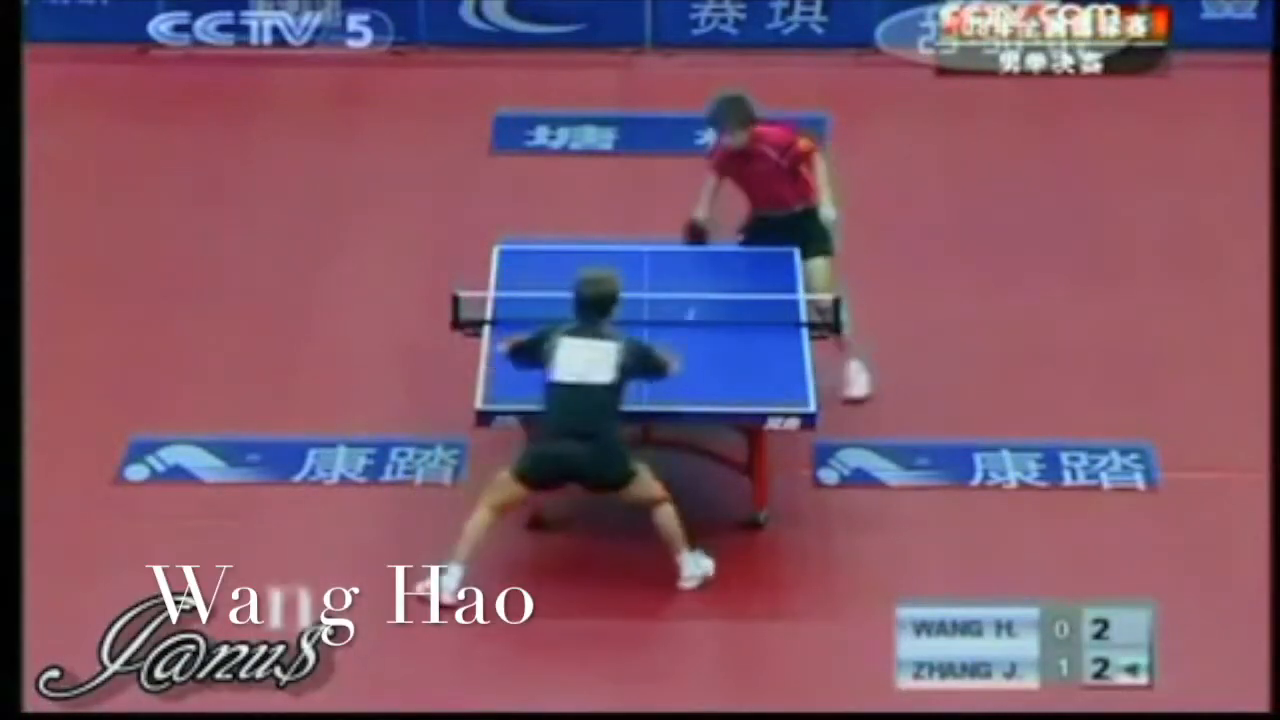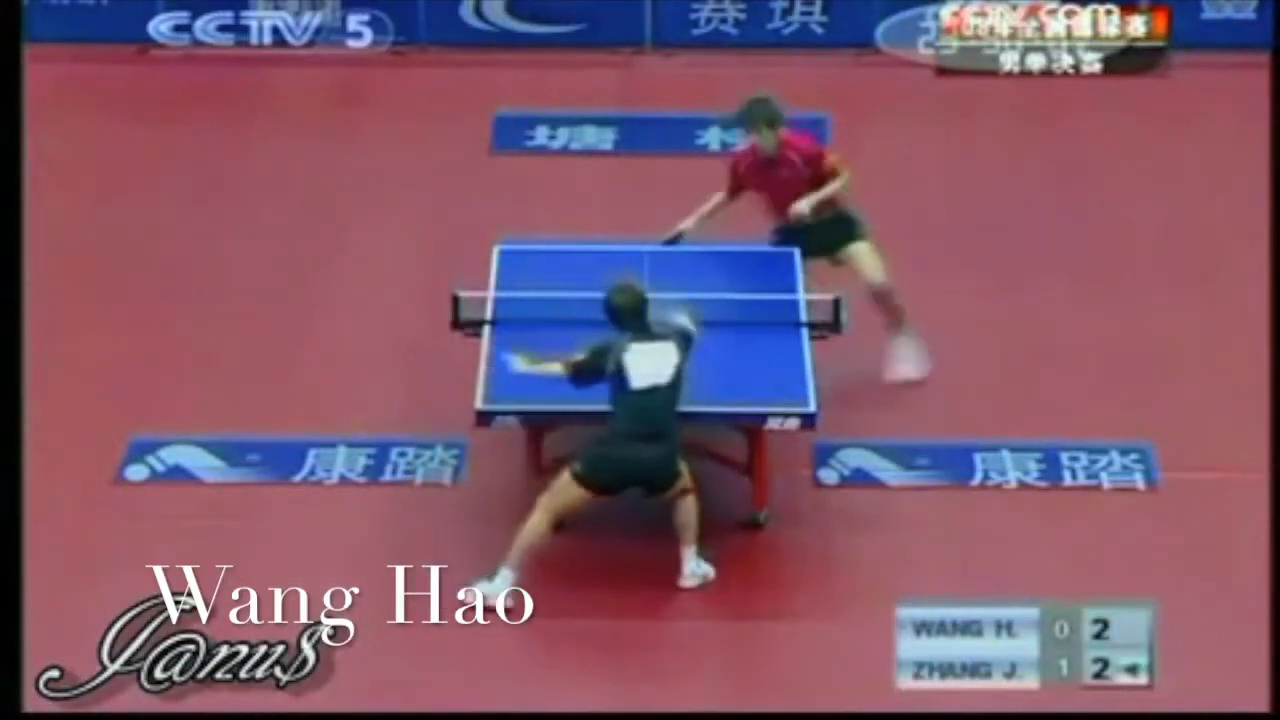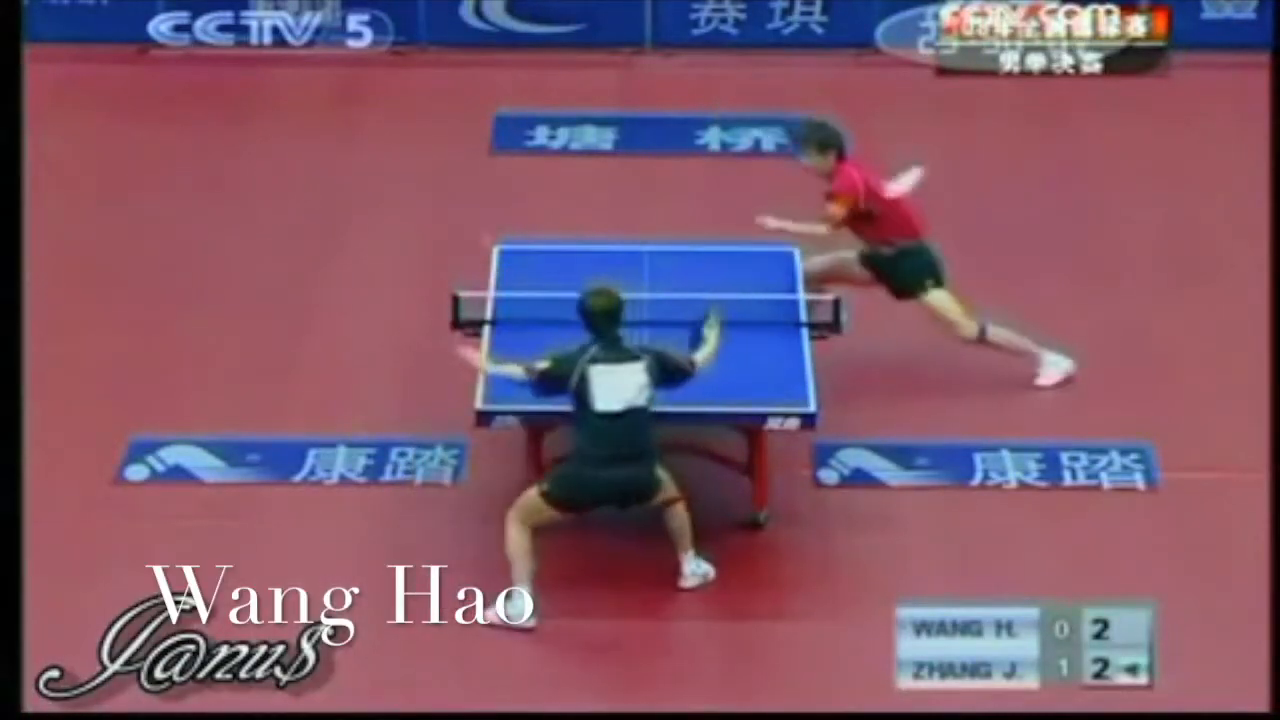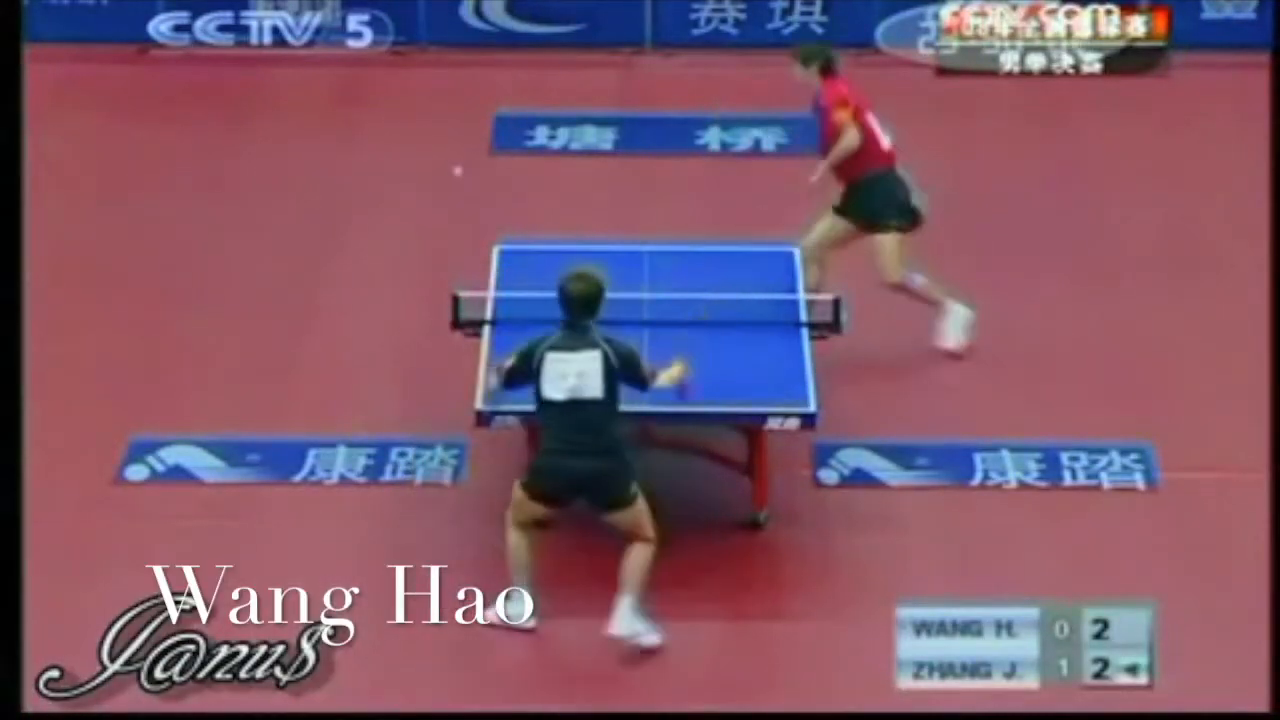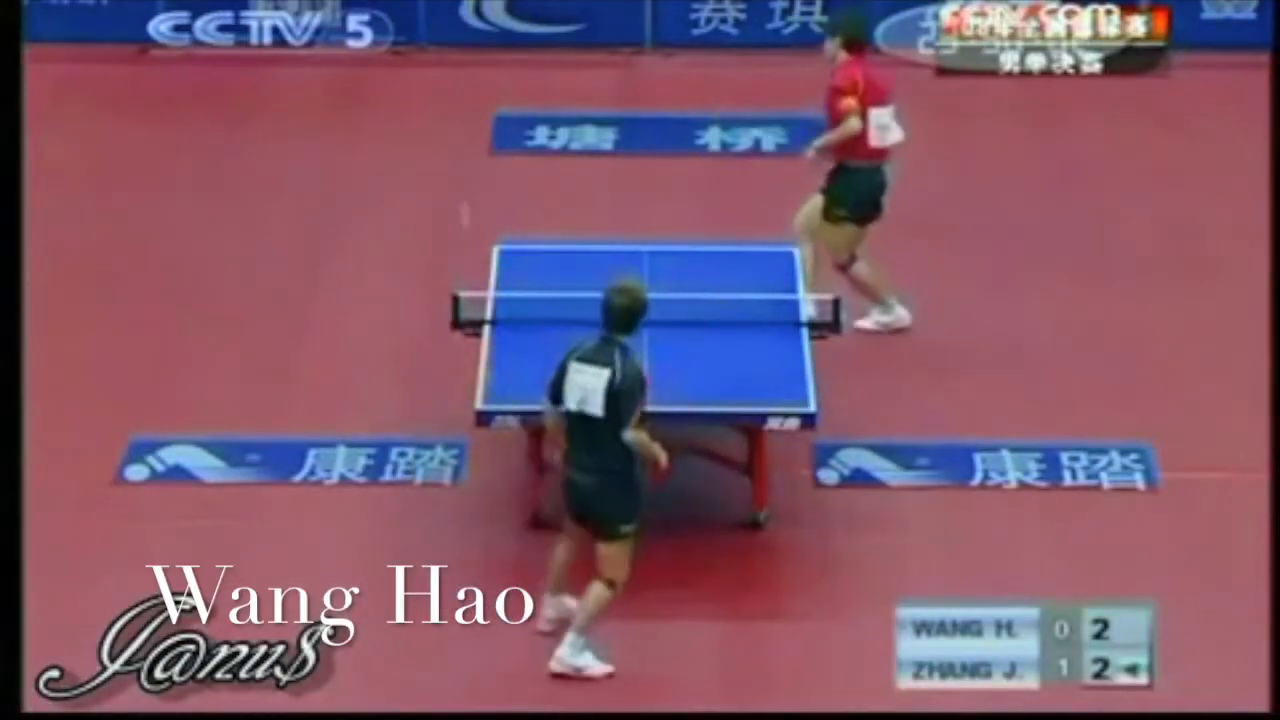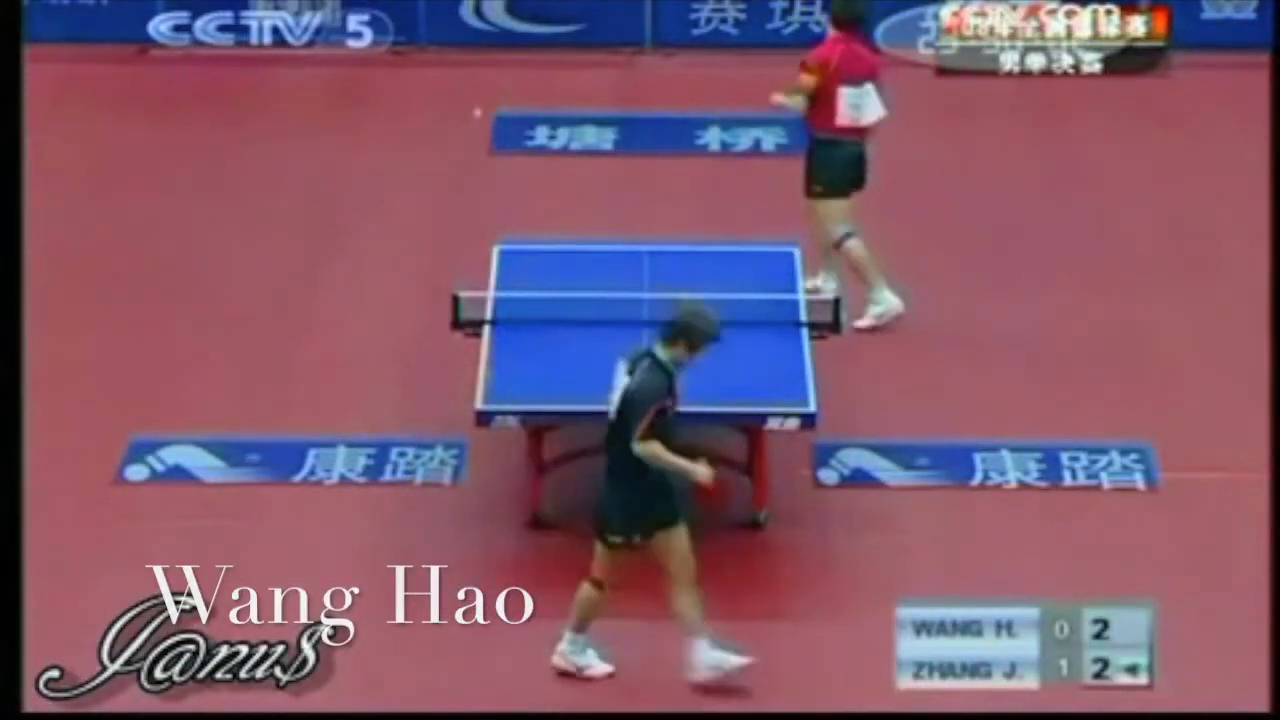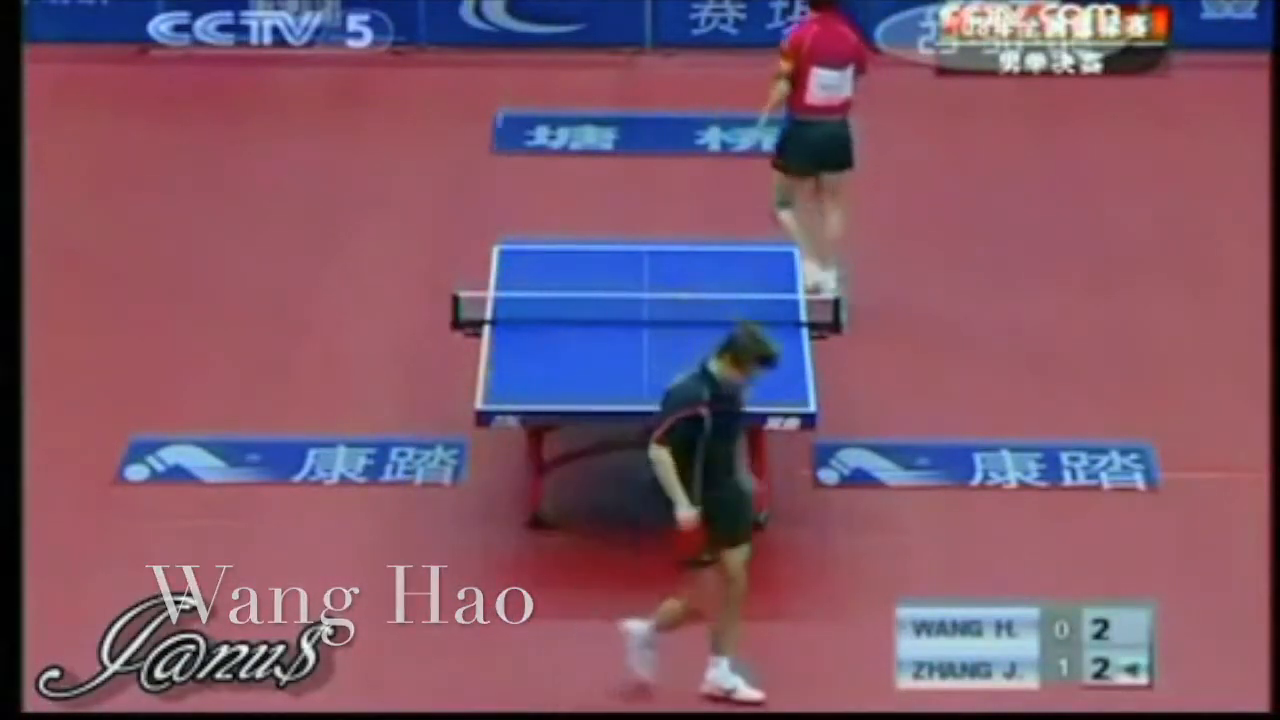
dt=0.3s
person 1, frame 1
left shoulder: (551, 338)
right shoulder: (627, 348)
left elbow: (507, 351)
right elbow: (669, 368)
left wrist: (525, 351)
right wrist: (661, 359)
left hip: (549, 449)
right hip: (599, 453)
left knee: (490, 505)
right knee: (656, 498)
left ankle: (449, 582)
right ankle: (689, 567)
person 1, frame 2
left shoulder: (611, 351)
right shoulder: (673, 341)
left elbow: (564, 370)
right elbow: (688, 329)
left wrist: (527, 366)
right wrist: (679, 323)
left hip: (615, 453)
right hip: (662, 456)
left knee: (546, 508)
right knee: (684, 489)
left ankle: (501, 585)
right ankle: (691, 566)
person 1, frame 3
left shoulder: (576, 362)
right shoulder: (649, 360)
left elbow: (526, 373)
right elbow: (700, 363)
left wrist: (487, 365)
right wrist: (713, 337)
left hip: (586, 473)
right hip: (636, 474)
left knee: (517, 518)
right knee: (671, 495)
left ankle: (520, 605)
right ankle: (691, 567)
person 1, frame 4
left shoulder: (540, 349)
right shoulder: (614, 350)
left elbow: (499, 383)
right elbow: (658, 383)
left wrist: (499, 377)
right wrist: (679, 371)
left hip: (552, 463)
right hip: (604, 465)
left knee: (516, 523)
right knee: (644, 537)
left ankle: (517, 609)
right ankle: (627, 616)
person 1, frame 5
left shoulder: (575, 356)
right shoulder: (629, 372)
left elbow: (551, 412)
right elbow: (631, 435)
left wrist: (557, 447)
right wrist: (656, 453)
left hip: (577, 474)
right hip: (613, 482)
left knee: (571, 538)
right knee: (612, 575)
left ankle: (553, 606)
right ankle: (570, 652)
person 1, frame 6
left shoulder: (638, 365)
right shoulder: (651, 386)
right elbow: (643, 445)
right wrist: (691, 469)
left hip: (654, 489)
right hip: (629, 494)
left knee: (683, 570)
right knee: (602, 574)
left ankle: (704, 657)
right ankle: (570, 651)
person 1, frame 7
left shoulder: (730, 390)
right shoulder: (687, 395)
right elbow: (658, 450)
left wrist: (746, 478)
right wrist: (681, 503)
left hip: (728, 502)
right hip: (695, 510)
left knee: (735, 586)
right knee: (694, 602)
left ankle: (719, 673)
right ankle: (645, 633)
person 2, frame 1
left shoulder: (779, 140)
right shoulder: (723, 152)
left elbow: (814, 158)
right elbow: (715, 174)
left wrist: (823, 202)
right wrist: (702, 212)
left hip: (803, 221)
right hip: (764, 225)
left knee: (822, 301)
left ankle: (851, 367)
person 2, frame 2
left shoulder: (805, 149)
right shoulder: (745, 161)
left elbow: (842, 177)
right elbow: (727, 194)
left wrist: (812, 201)
right wrist: (691, 221)
left hip: (830, 223)
right hip: (791, 230)
left knee: (878, 284)
left ankle: (902, 341)
person 2, frame 3
left shoulder: (844, 183)
right shoulder: (851, 174)
left elbow: (828, 230)
right elbow: (899, 187)
left wrist: (782, 224)
left hip: (909, 258)
right hip: (884, 255)
left knee: (964, 328)
right knee: (810, 271)
left ankle: (1047, 359)
person 2, frame 4
left shoulder: (834, 96)
right shoulder: (834, 95)
left elbow: (851, 139)
left wrist: (823, 167)
left hip: (878, 188)
right hip: (863, 189)
left knee: (892, 276)
right knee: (811, 251)
left ankle: (951, 311)
person 2, frame 5
left shoulder: (845, 78)
right shoulder: (870, 77)
left elbow: (853, 126)
right elbow: (887, 130)
left wrist: (820, 143)
left hip: (857, 176)
right hip: (854, 172)
left knee: (842, 257)
right knee: (803, 225)
left ankle: (891, 311)
person 2, frame 6
left shoulder: (821, 56)
right shoulder: (868, 58)
left elbow: (800, 102)
right elbow: (873, 104)
left wrist: (780, 99)
left hip: (829, 150)
right hip: (855, 147)
left knee: (839, 232)
right knee: (824, 219)
left ankle: (883, 298)
right ankle: (826, 277)
person 2, frame 7
left shoulder: (798, 37)
right shoulder: (850, 38)
left elbow: (784, 87)
right elbow: (857, 76)
left wrist: (767, 113)
left hip: (803, 129)
right hip: (837, 128)
left knee: (782, 204)
right knee: (830, 204)
left ankle: (810, 268)
right ankle: (825, 274)
